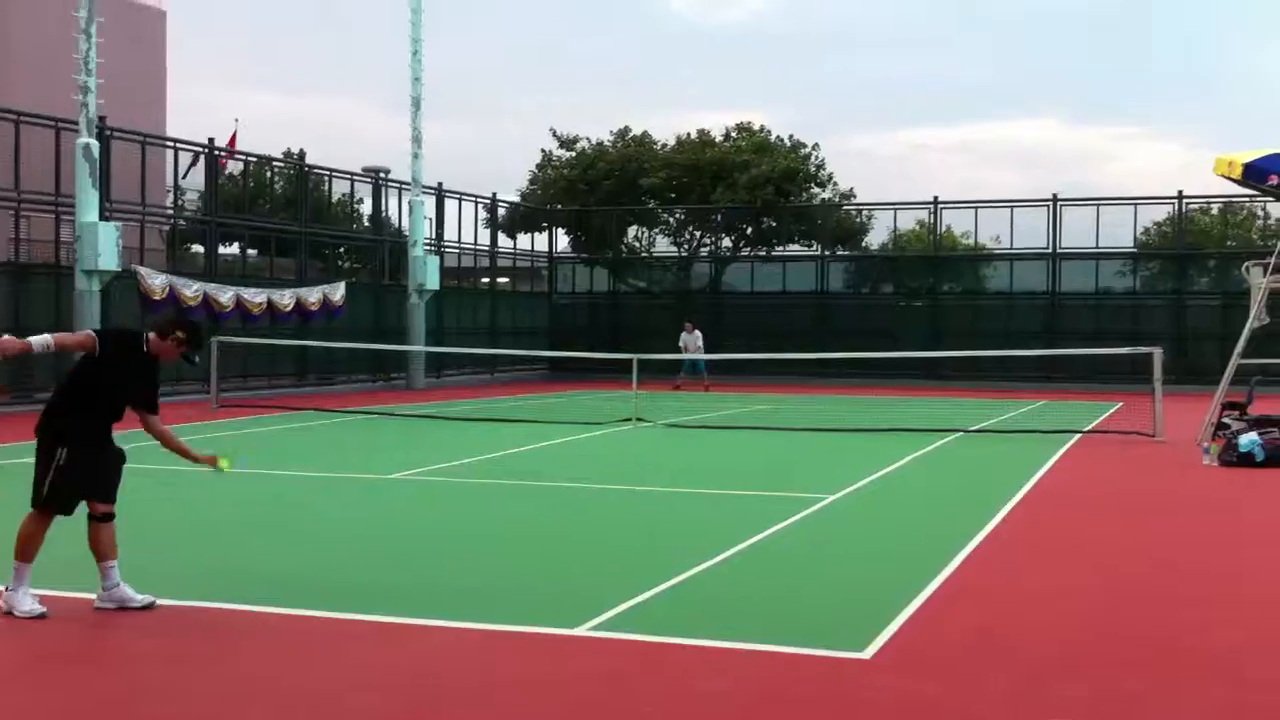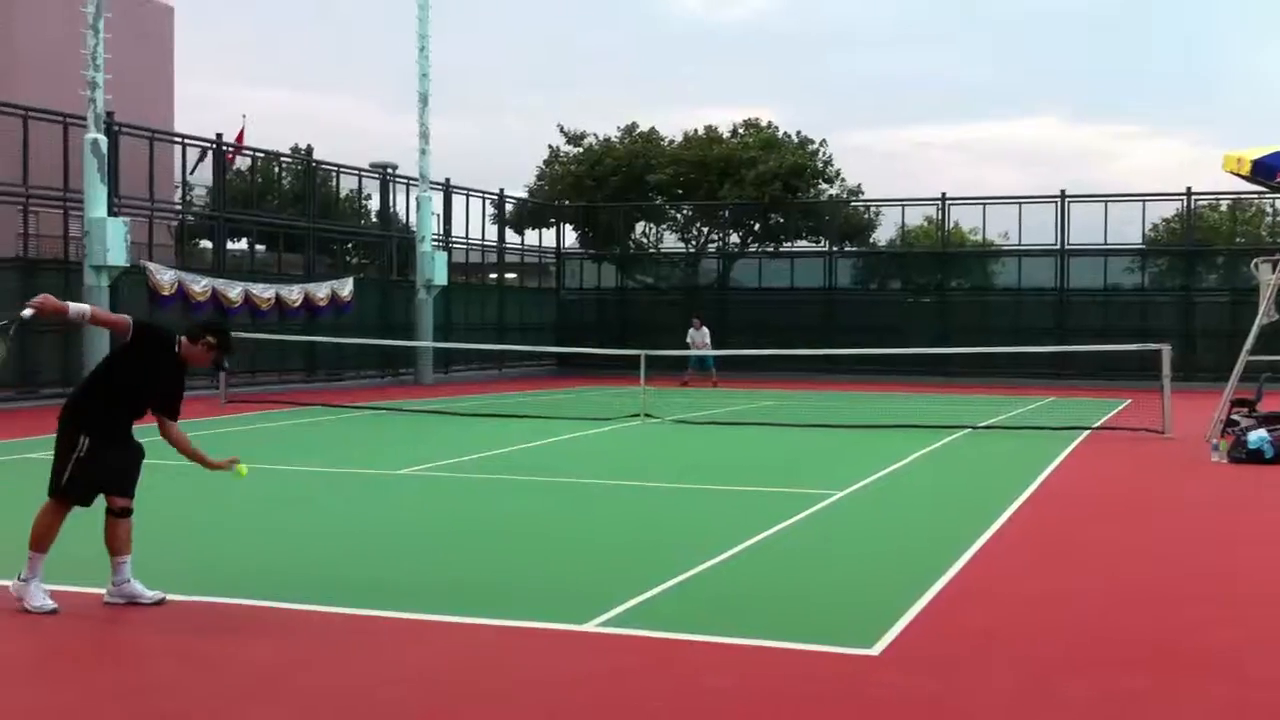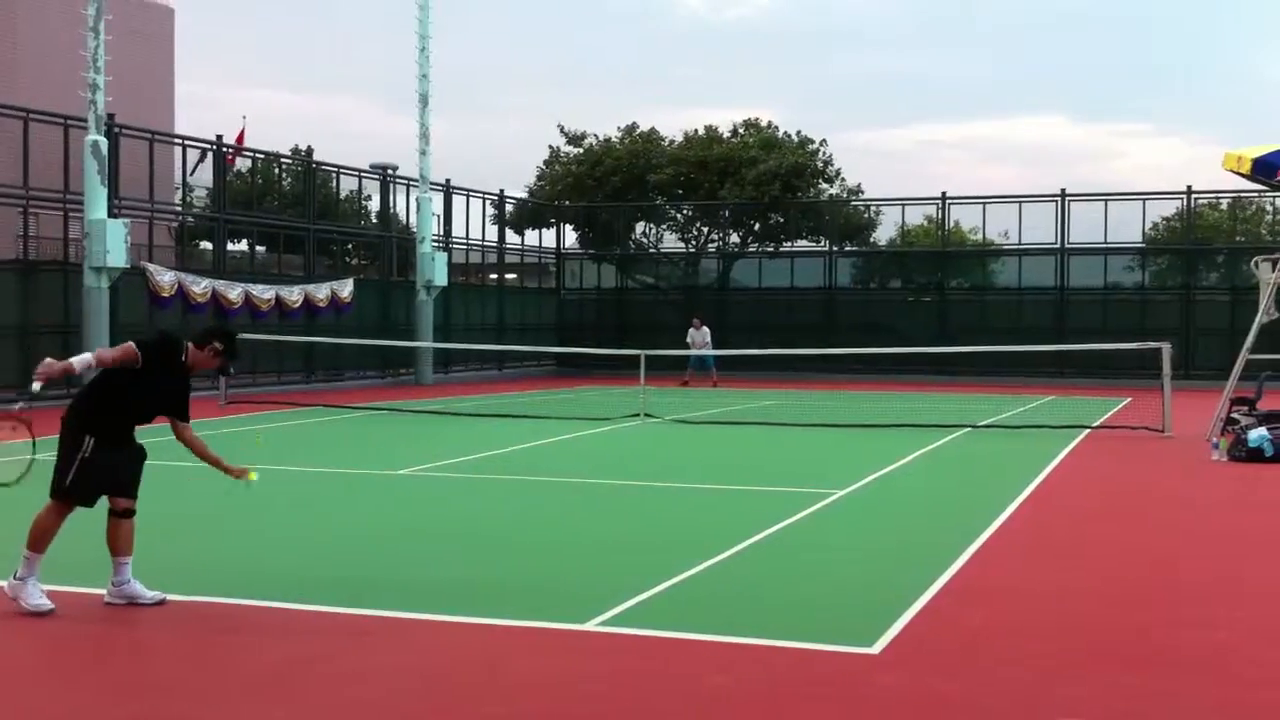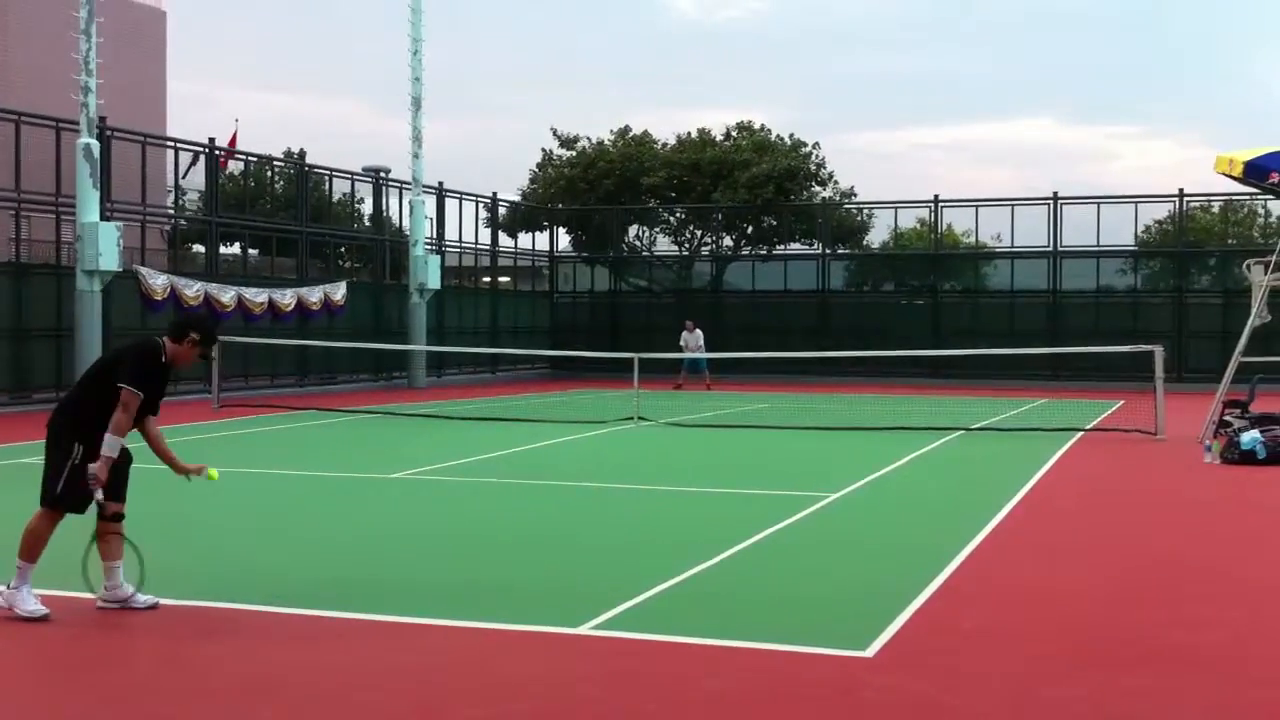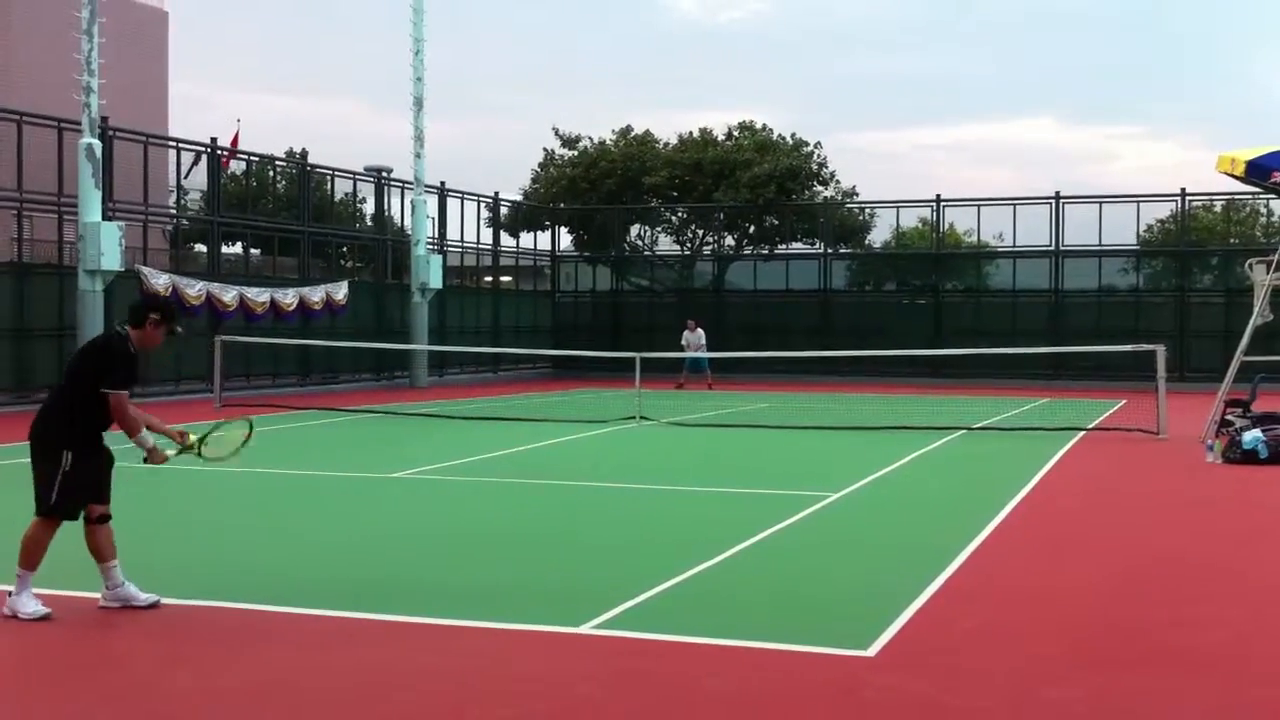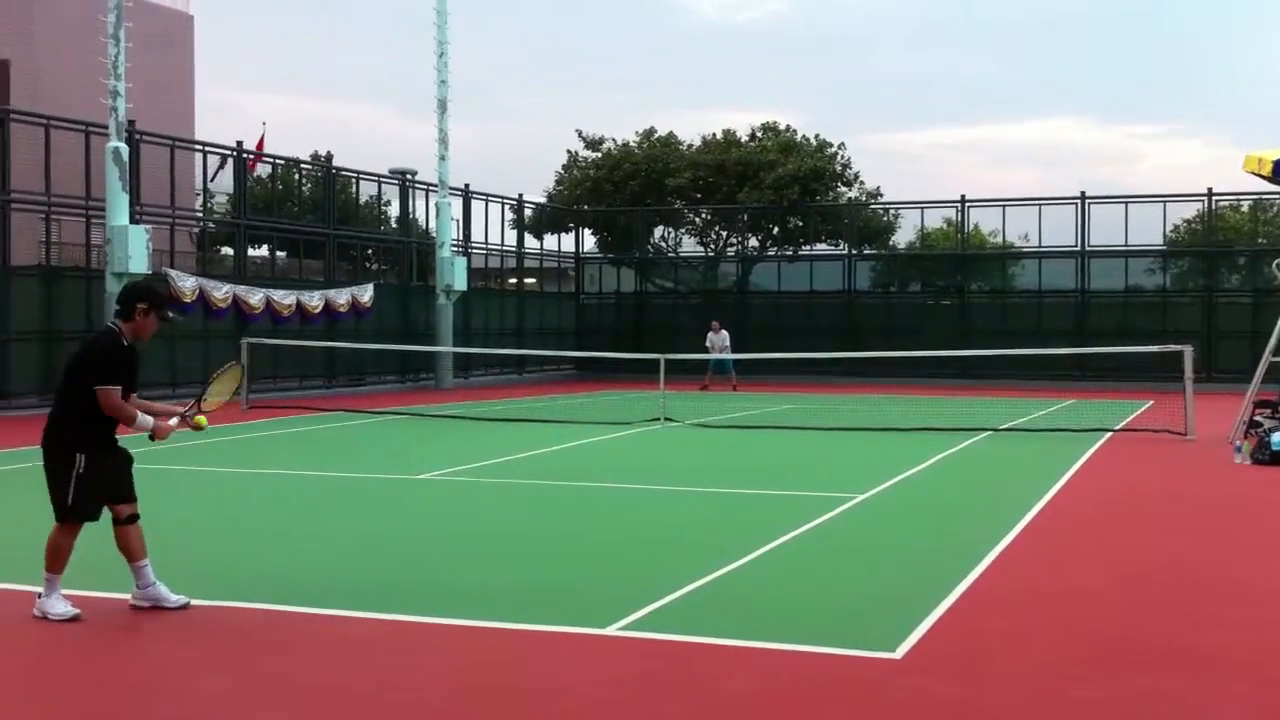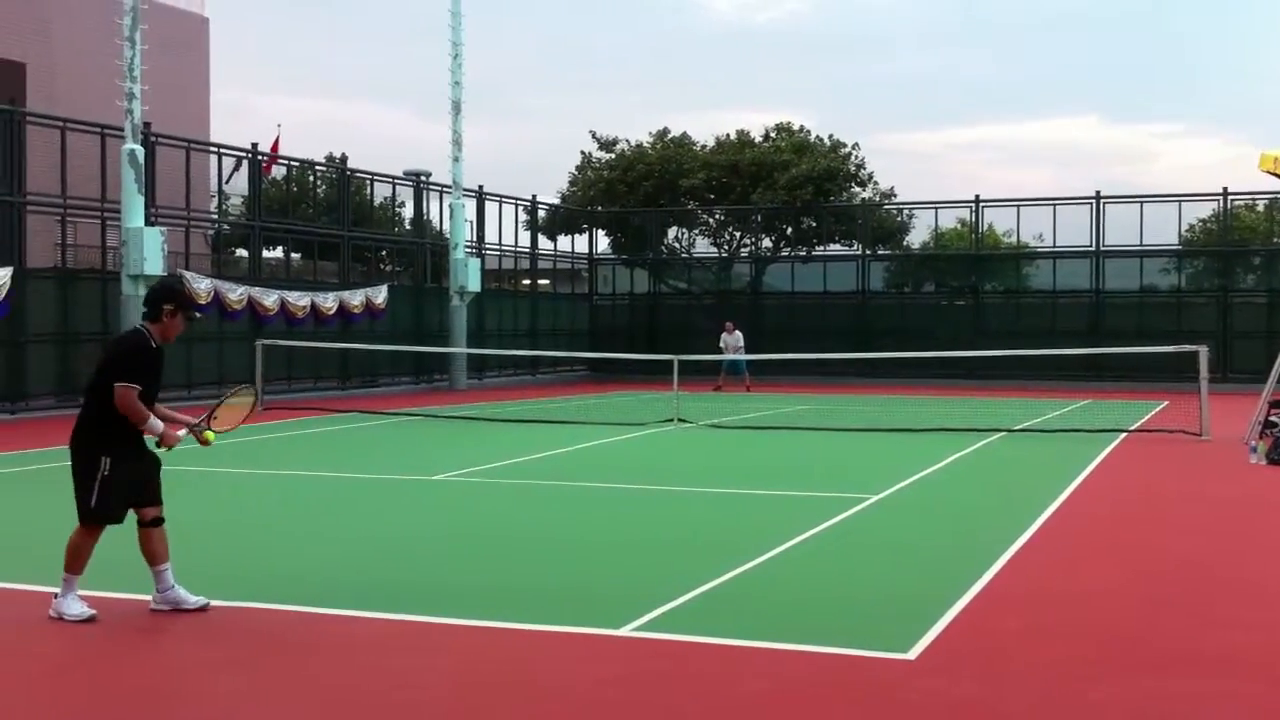
dt=0.3s
person 1, frame 1
left shoulder: (147, 370)
right shoulder: (122, 342)
left elbow: (151, 422)
right elbow: (74, 340)
left wrist: (192, 455)
left hip: (96, 439)
right hip: (62, 433)
left knee: (103, 509)
right knee: (45, 510)
left ankle: (112, 588)
person 1, frame 2
left shoulder: (174, 374)
right shoulder: (155, 339)
left elbow: (168, 429)
right elbow: (106, 318)
left wrist: (209, 462)
right wrist: (61, 307)
left hip: (117, 434)
right hip: (84, 424)
left knee: (121, 504)
right knee: (62, 501)
left ankle: (121, 583)
right ankle: (28, 581)
person 1, frame 3
left shoulder: (180, 379)
right shoulder: (165, 348)
left elbow: (183, 432)
right elbow: (115, 356)
left wrist: (224, 466)
right wrist: (67, 367)
left hip: (119, 435)
right hip: (87, 427)
left knee: (124, 505)
right knee: (63, 502)
left ankle: (121, 584)
right ankle: (24, 580)
person 1, frame 4
left shoulder: (160, 369)
right shoulder: (145, 354)
left elbow: (146, 424)
right elbow: (124, 411)
left wrist: (178, 465)
right wrist: (104, 460)
left hip: (102, 439)
right hip: (74, 433)
left knee: (113, 509)
right knee: (54, 509)
left ankle: (114, 588)
person 1, frame 5
left shoulder: (121, 349)
right shoulder: (116, 350)
left elbow: (124, 408)
right elbow: (120, 411)
left wrist: (167, 430)
right wrist: (150, 447)
left hip: (84, 440)
right hip: (59, 439)
left knee: (98, 512)
right knee: (51, 516)
left ankle: (115, 588)
right ankle: (19, 594)
person 1, frame 6
left shoulder: (123, 347)
right shoulder: (107, 345)
left elbow: (126, 401)
right elbow: (110, 405)
left wrist: (173, 411)
right wrist: (151, 425)
left hip: (99, 444)
right hip: (71, 444)
left knee: (126, 511)
right knee: (70, 520)
left ankle: (146, 587)
right ankle: (48, 596)
person 1, frame 7
left shoulder: (149, 348)
right shoulder: (134, 346)
right elbow: (125, 403)
left wrist: (186, 420)
right wrist: (161, 431)
left hip: (127, 446)
right hip: (99, 446)
left knee: (152, 514)
right knee: (93, 522)
left ankle: (165, 591)
right ankle: (65, 597)
